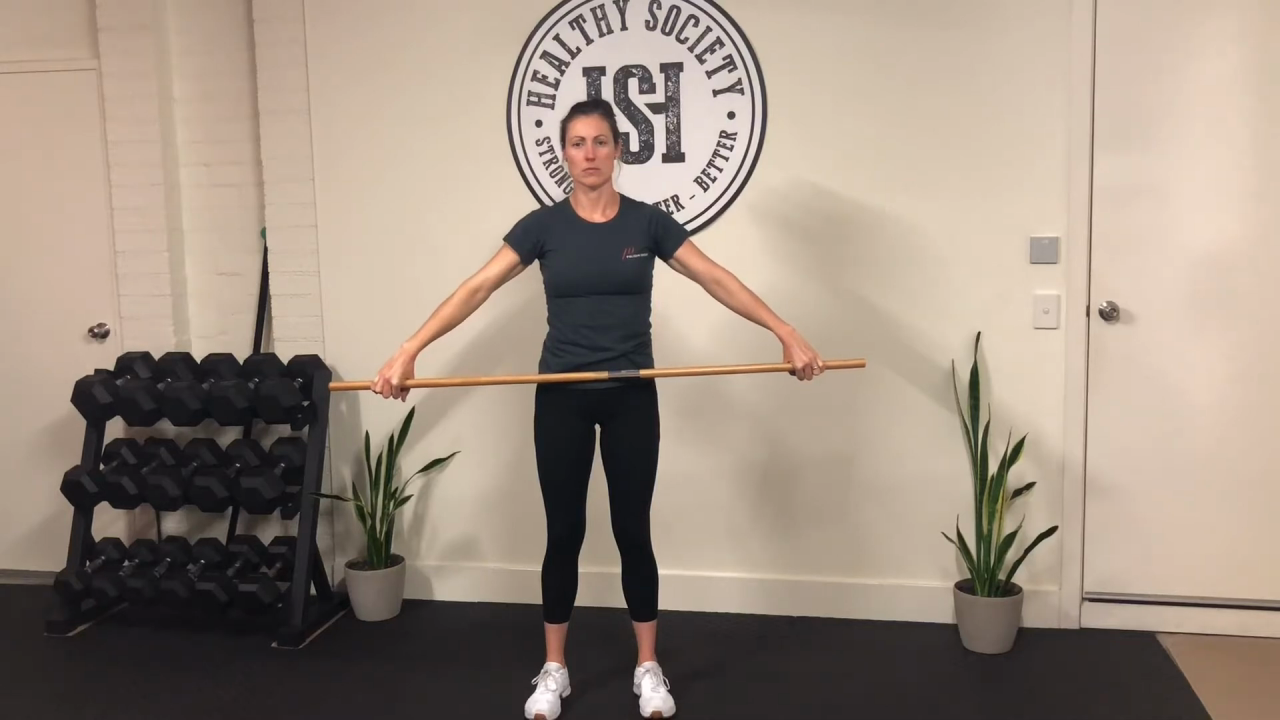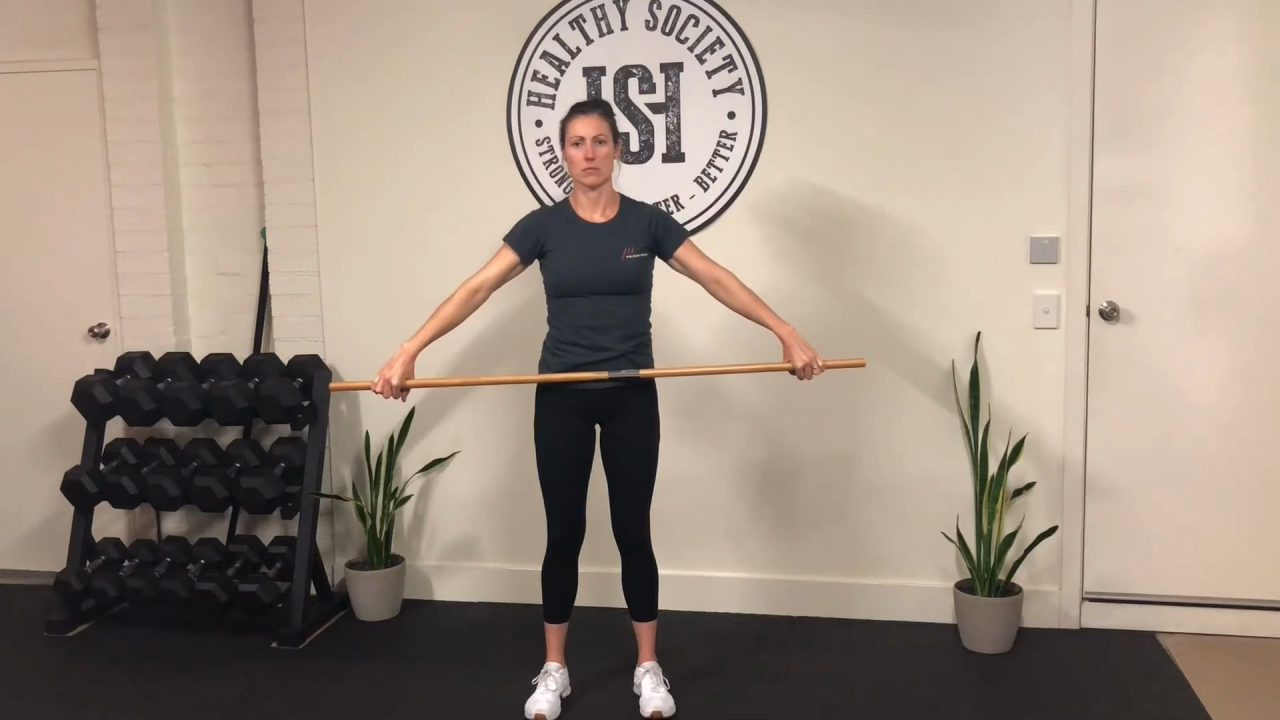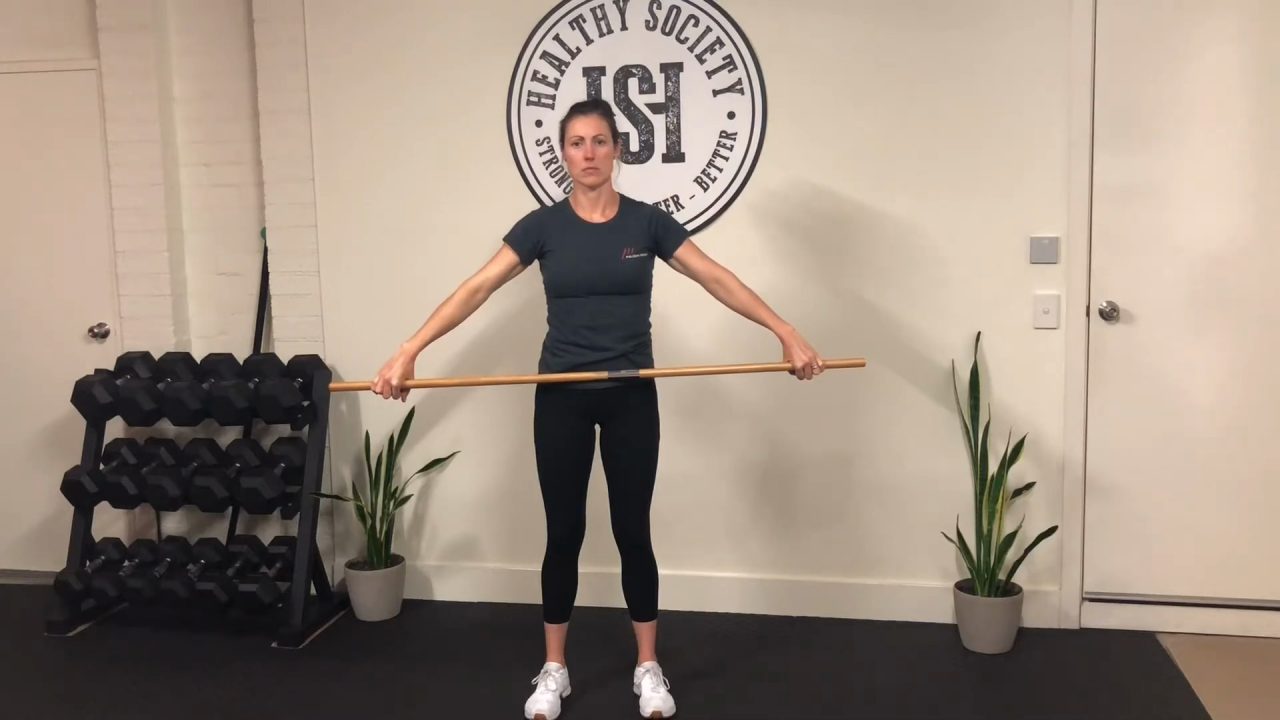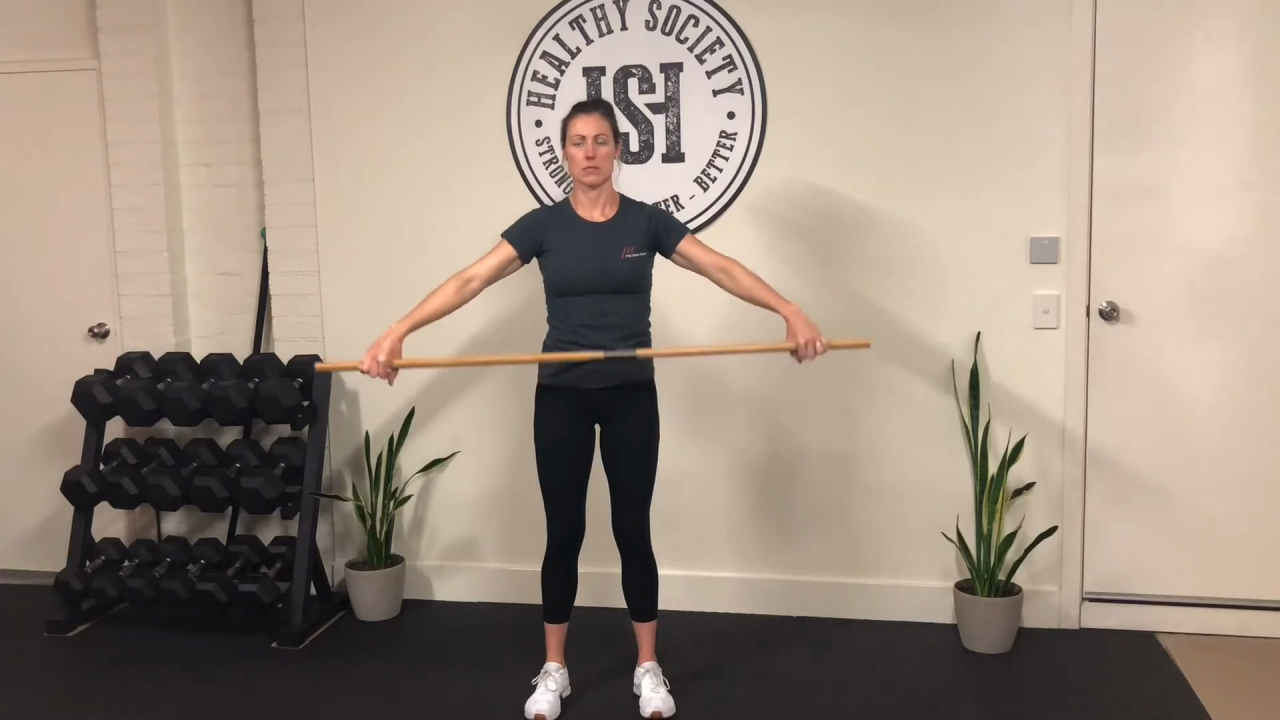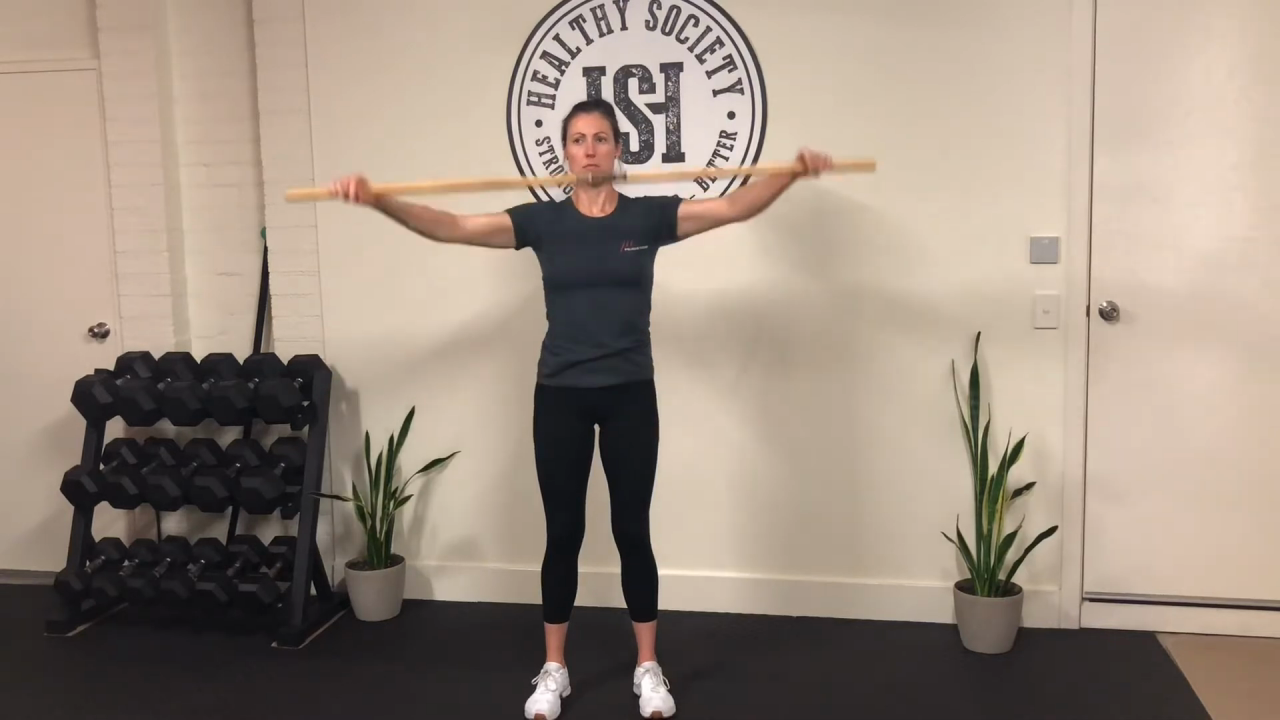
dt=0.4s
person 1, frame 1
left shoulder: (647, 221)
right shoulder: (543, 224)
left elbow: (717, 281)
right elbow: (476, 289)
left wrist: (787, 334)
right wrist: (409, 350)
left hip: (631, 397)
right hip: (562, 397)
left knee: (633, 531)
right knee: (564, 532)
left ankle: (647, 668)
person 1, frame 2
left shoulder: (647, 221)
right shoulder: (543, 225)
left elbow: (717, 280)
right elbow: (475, 290)
left wrist: (787, 334)
right wrist: (408, 351)
left hip: (631, 397)
right hip: (561, 398)
left knee: (632, 532)
right knee: (563, 533)
left ankle: (648, 668)
right ankle: (554, 670)
person 1, frame 3
left shoulder: (647, 221)
right shoulder: (543, 225)
left elbow: (717, 280)
right elbow: (475, 290)
left wrist: (787, 334)
right wrist: (408, 351)
left hip: (631, 396)
right hip: (561, 398)
left knee: (632, 532)
right knee: (563, 533)
left ankle: (648, 668)
right ankle: (554, 670)
person 1, frame 4
left shoulder: (648, 221)
right shoulder: (543, 224)
left elbow: (722, 268)
right elbow: (470, 280)
left wrist: (790, 312)
right wrist: (397, 331)
left hip: (631, 395)
right hip: (561, 396)
left knee: (633, 532)
right knee: (564, 533)
left ankle: (648, 668)
right ankle: (554, 670)
person 1, frame 5
left shoulder: (650, 214)
right shoulder: (540, 218)
left elbow: (737, 206)
right elbow: (449, 227)
left wrist: (792, 174)
right wrist: (379, 201)
left hip: (630, 395)
right hip: (561, 395)
left knee: (632, 531)
right knee: (563, 533)
left ankle: (648, 667)
right ankle: (553, 669)
